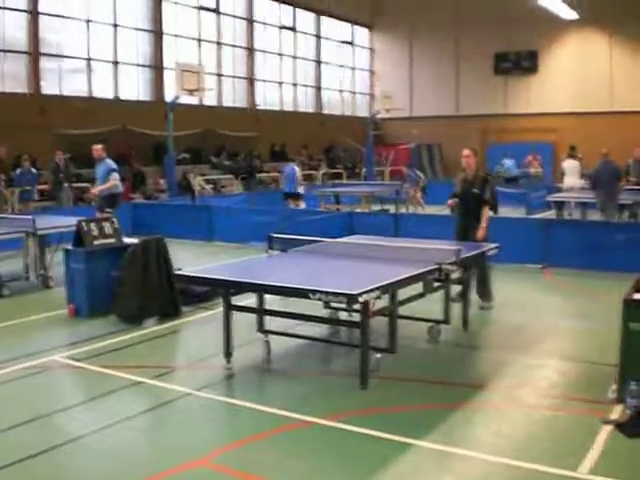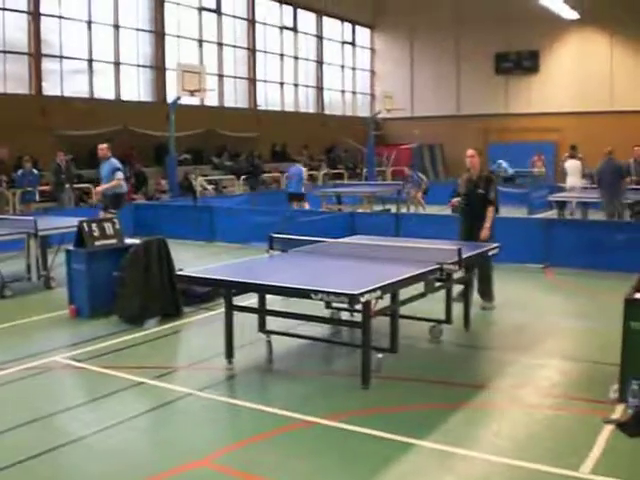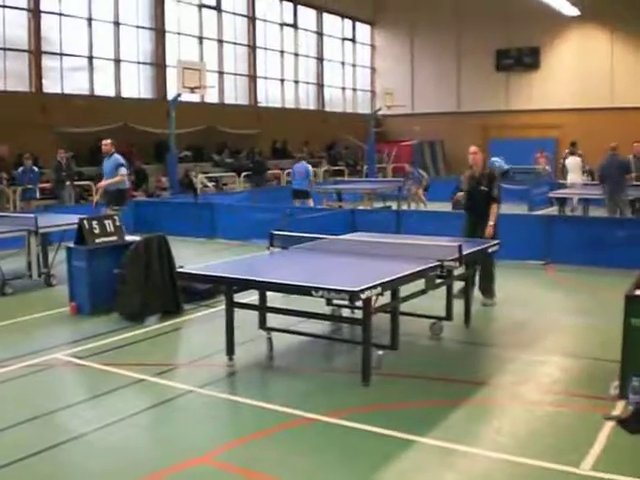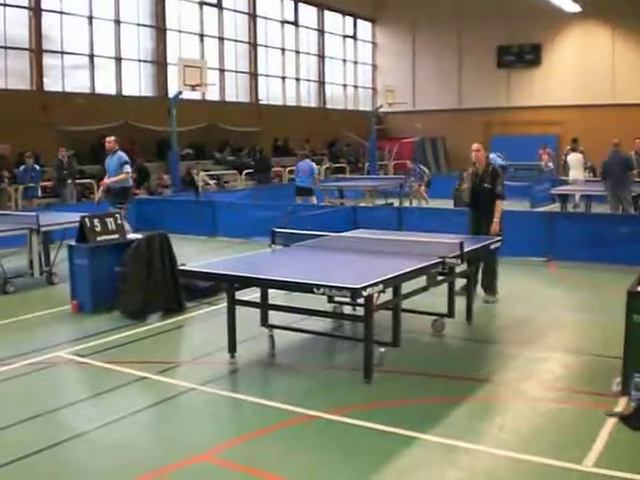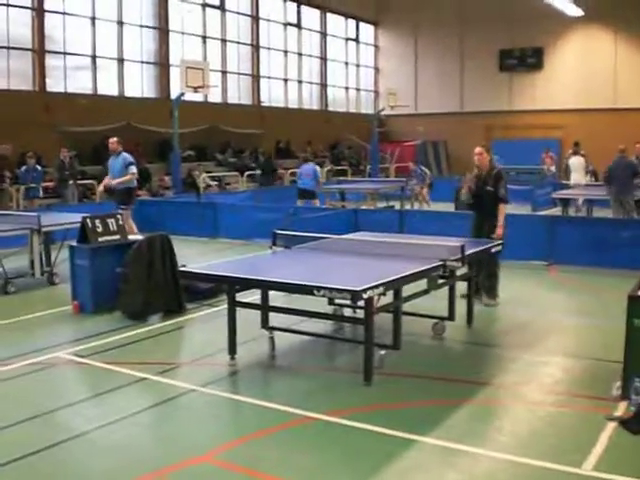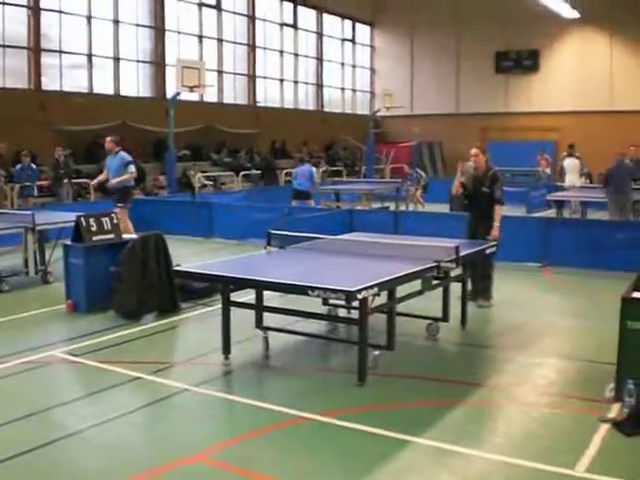
dt=0.1s
person 1, frame 1
left shoulder: (483, 179)
right shoulder: (460, 179)
left elbow: (486, 205)
left wrist: (482, 227)
right wrist: (452, 202)
left hip: (477, 225)
right hip: (462, 224)
left knee: (479, 261)
left ankle: (486, 297)
right ankle: (464, 291)
person 1, frame 2
left shoulder: (488, 179)
right shoulder: (463, 179)
left elbow: (491, 205)
left wrist: (486, 226)
right wrist: (455, 202)
left hip: (482, 225)
right hip: (466, 223)
left knee: (483, 261)
left ankle: (487, 297)
right ankle: (465, 291)
person 1, frame 3
left shoulder: (491, 176)
right shoulder: (466, 176)
left elbow: (495, 202)
left wrist: (491, 224)
right wrist: (460, 197)
left hip: (485, 222)
right hip: (471, 220)
left knee: (486, 258)
left ankle: (488, 294)
person 1, frame 4
left shoulder: (494, 172)
right shoulder: (470, 173)
left elbow: (499, 198)
left wrist: (496, 221)
right wrist: (465, 189)
left hip: (489, 218)
right hip: (475, 217)
left knee: (489, 254)
left ankle: (491, 291)
right ankle: (470, 285)
person 1, frame 5
left shoulder: (497, 175)
right shoulder: (474, 176)
left elbow: (502, 202)
right elbow: (467, 199)
left wrist: (500, 225)
right wrist: (466, 187)
left hip: (492, 222)
right hip: (478, 220)
left knee: (490, 258)
left ankle: (491, 294)
right ankle: (476, 289)
person 1, frame 6
left shoulder: (493, 176)
right shoulder: (471, 176)
left elbow: (498, 203)
right elbow: (456, 192)
left wrist: (496, 226)
right wrist: (460, 173)
left hip: (487, 223)
right hip: (473, 220)
left knee: (484, 259)
left ankle: (485, 295)
right ankle: (475, 291)
